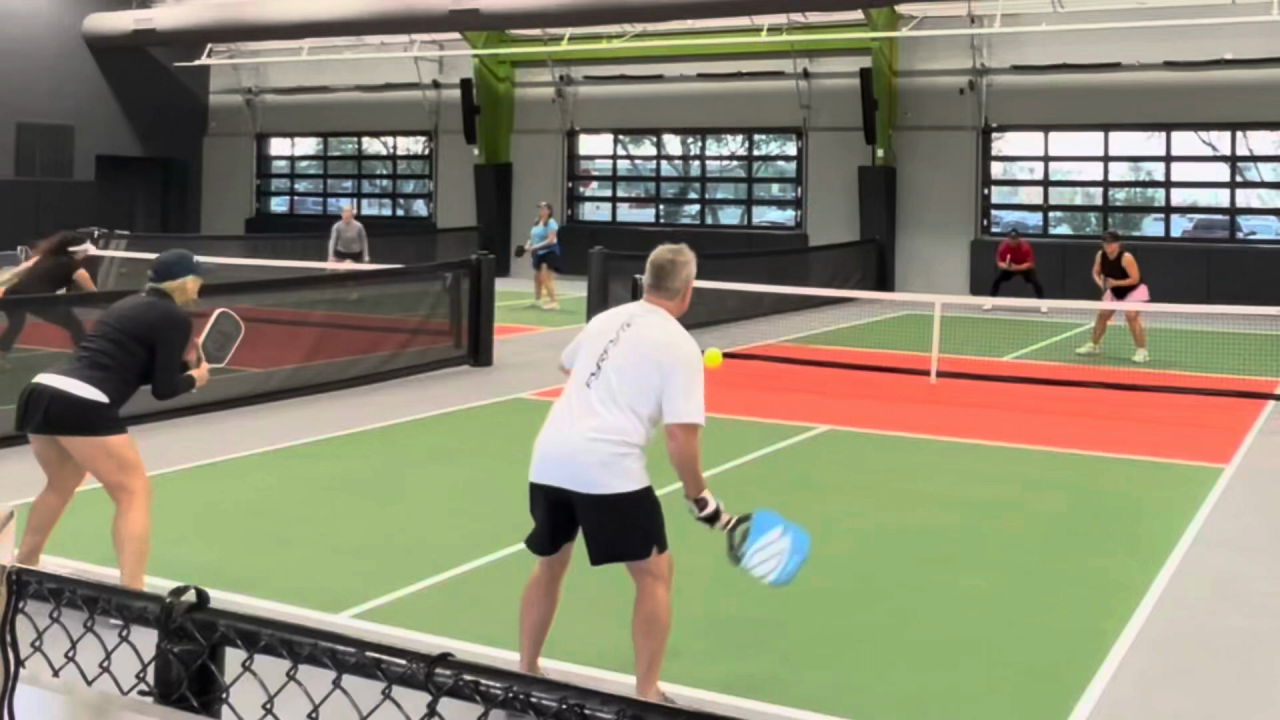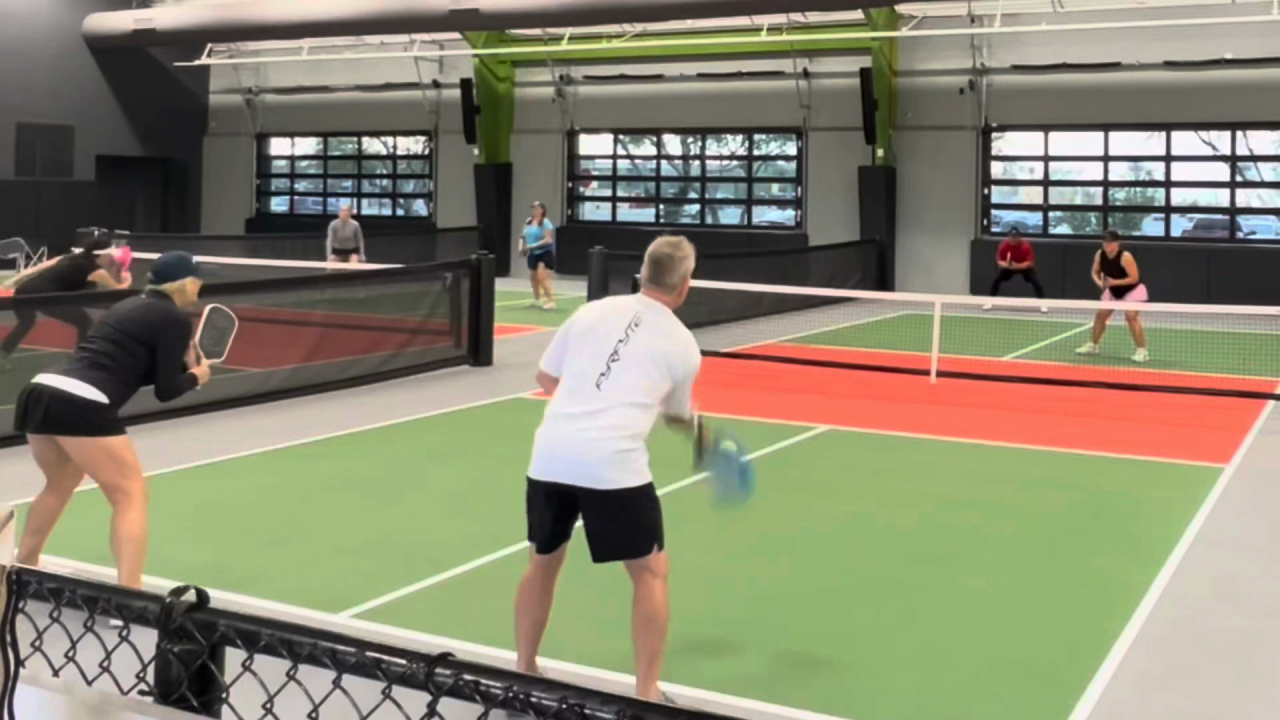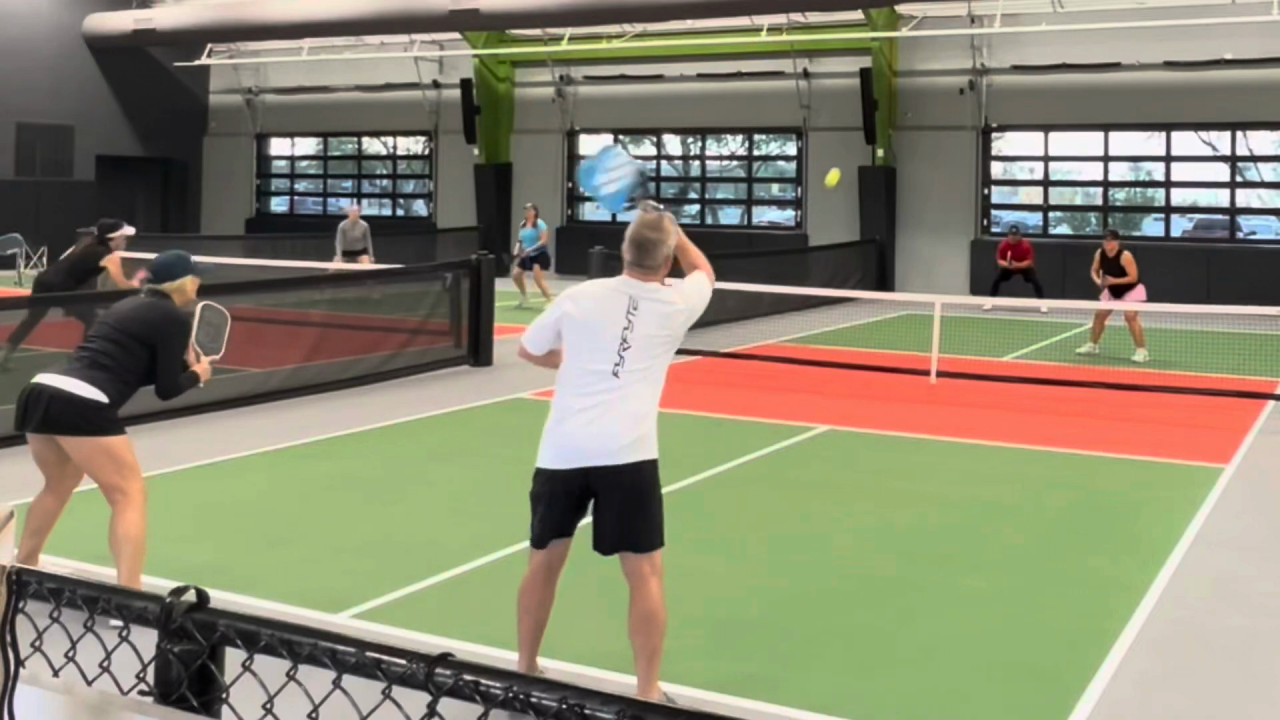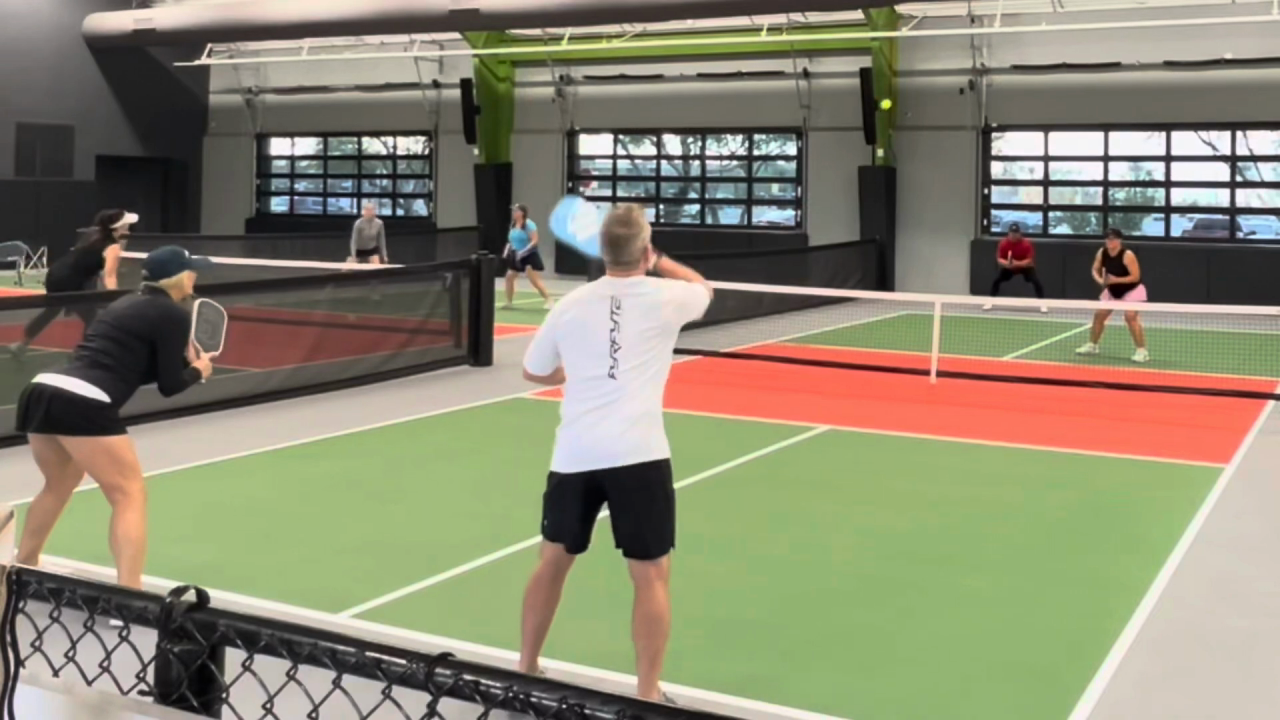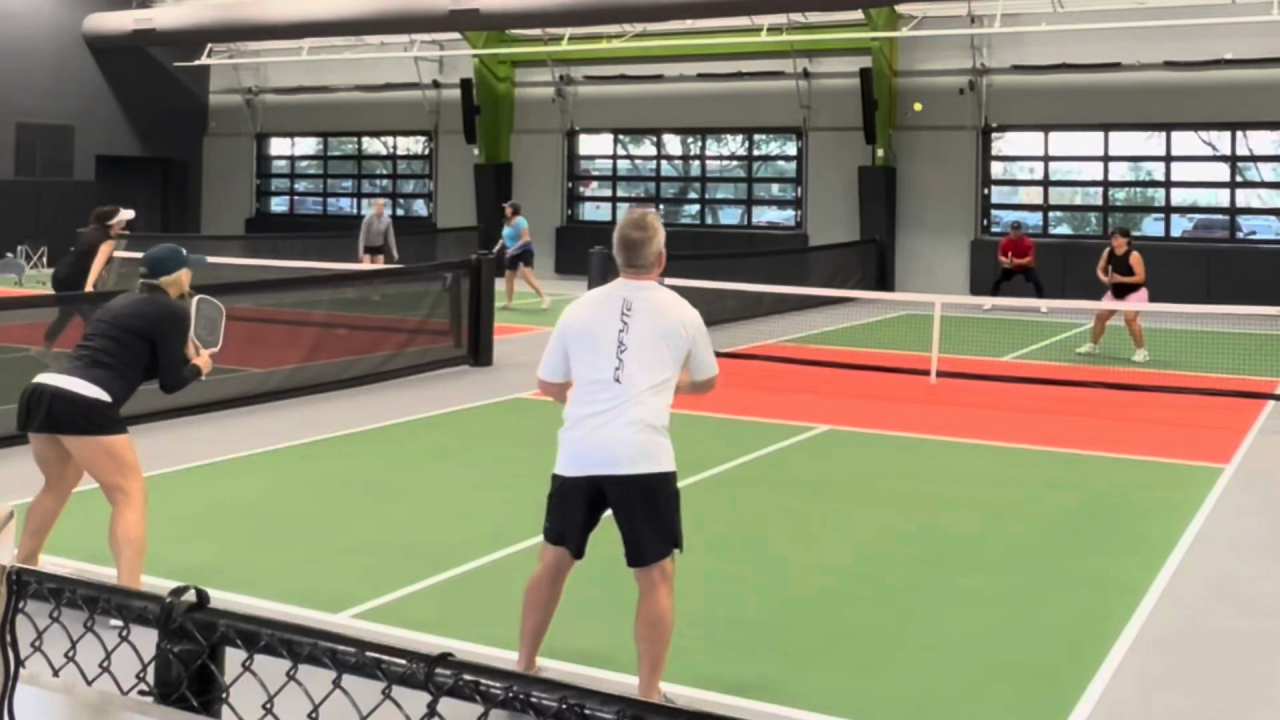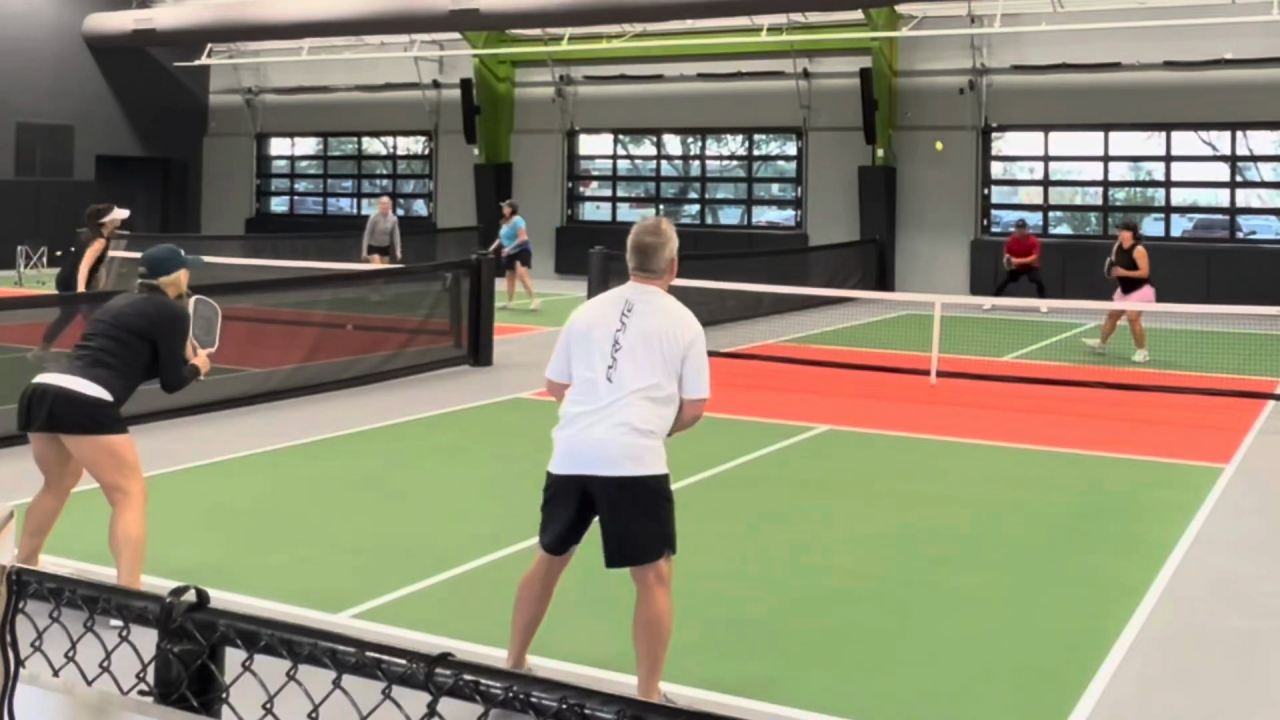
dt=0.2s
person 1, frame 1
left shoulder: (605, 320)
right shoulder: (681, 347)
right elbow: (682, 436)
right wrist: (699, 496)
left hip: (548, 460)
right hip: (608, 469)
left knee: (549, 566)
right knee: (654, 575)
left ankle: (525, 675)
right ankle: (647, 697)
person 1, frame 2
left shoulder: (592, 311)
right shoulder: (683, 347)
left elbow: (546, 380)
right elbow: (677, 416)
right wrist: (671, 415)
left hip: (548, 457)
right hip: (612, 466)
left knee: (543, 563)
right knee: (651, 574)
left ankle: (523, 675)
right ankle: (646, 697)
person 1, frame 3
left shoulder: (578, 296)
right shoulder: (677, 305)
left elbow: (529, 351)
right elbow: (704, 272)
right wrist: (673, 231)
left hip: (561, 450)
right hip: (627, 454)
left knee: (544, 562)
right knee: (645, 573)
left ankle: (525, 674)
right ankle: (648, 696)
person 1, frame 4
left shoulder: (569, 306)
right shoulder: (666, 300)
left elbow: (535, 371)
right elbow: (703, 288)
right wrist: (659, 261)
left hip: (574, 453)
right hip: (638, 456)
left knee: (553, 562)
right knee: (651, 576)
left ankle: (526, 672)
right ankle: (648, 697)
person 1, frame 5
left shoulder: (578, 310)
right shoulder: (681, 313)
left elbow: (549, 386)
right elbow: (706, 382)
left hip: (578, 457)
right hip: (643, 460)
left knee: (553, 563)
right knee: (656, 578)
left ankle: (524, 671)
right ankle: (649, 698)
person 1, frame 6
left shoulder: (588, 312)
right shoulder: (683, 322)
left elbow: (556, 386)
right elbow: (693, 409)
left hip: (571, 455)
right hip: (635, 462)
left knee: (549, 560)
right knee: (654, 579)
left ankle: (512, 668)
right ankle: (647, 698)
person 2, frame 1
left shoulder: (131, 305)
right shoulder: (174, 318)
right elbow: (163, 389)
left wrist: (186, 364)
right wrist: (193, 378)
left hip: (40, 392)
right hip: (82, 405)
left knee: (62, 483)
right knee: (134, 492)
person 2, frame 2
left shoulder: (131, 306)
right shoulder: (175, 320)
right elbow: (165, 391)
left wrist: (183, 364)
right wrist: (196, 376)
left hip: (38, 392)
right hip: (81, 405)
left knee: (61, 484)
right knee: (130, 494)
person 2, frame 3
left shoulder: (130, 305)
right shoulder: (174, 318)
right elbow: (166, 390)
left wrist: (183, 363)
right wrist: (197, 374)
left hip: (38, 392)
right hip: (81, 405)
left knee: (60, 484)
right knee: (129, 494)
person 2, frame 4
left shoulder: (128, 303)
right shoulder: (173, 314)
right elbow: (168, 386)
left wrist: (183, 359)
right wrist: (198, 369)
left hip: (40, 391)
right hip: (83, 404)
left knee: (60, 483)
right knee: (129, 494)
person 2, frame 5
left shoulder: (124, 302)
right shoulder: (172, 312)
right elbow: (170, 383)
left wrist: (183, 356)
right wrist: (198, 366)
left hip: (40, 392)
right hip: (84, 404)
left knee: (59, 484)
right knee: (130, 494)
person 2, frame 6
left shoulder: (122, 302)
right shoulder: (172, 312)
right elbow: (171, 382)
left wrist: (180, 357)
right wrist: (196, 366)
left hip: (40, 392)
right hip: (85, 403)
left knee: (59, 484)
right knee: (129, 494)
